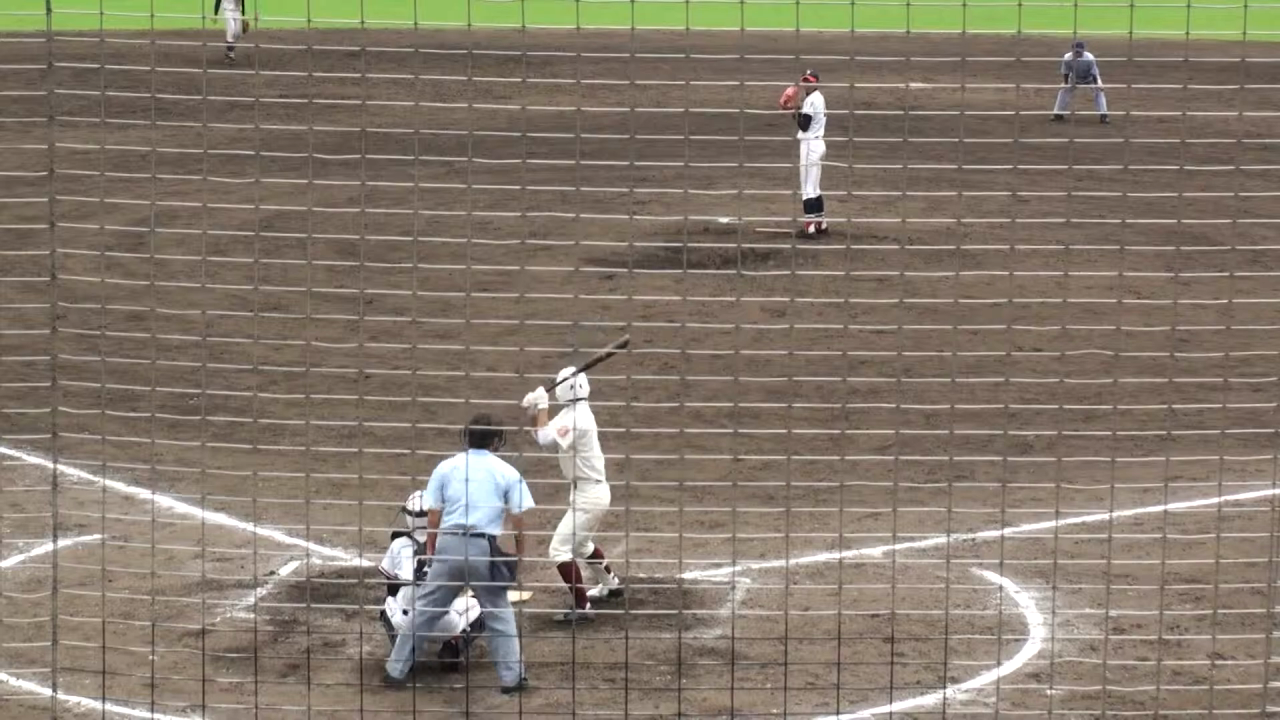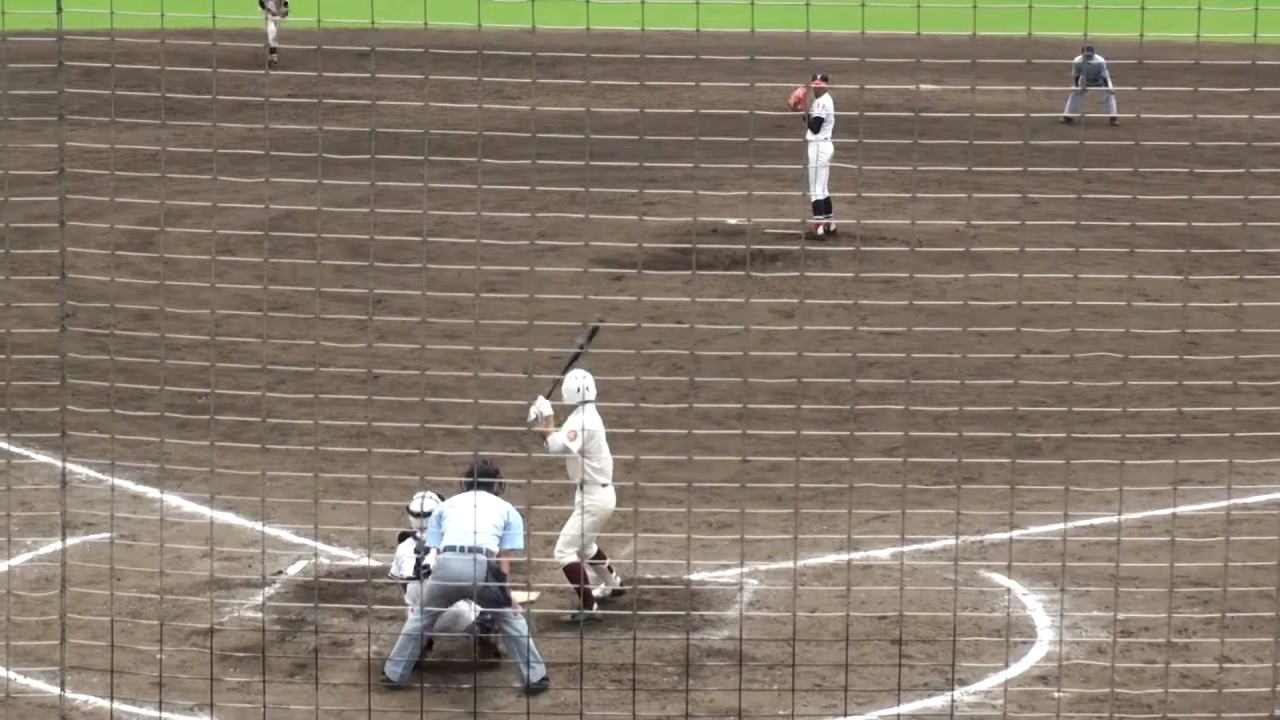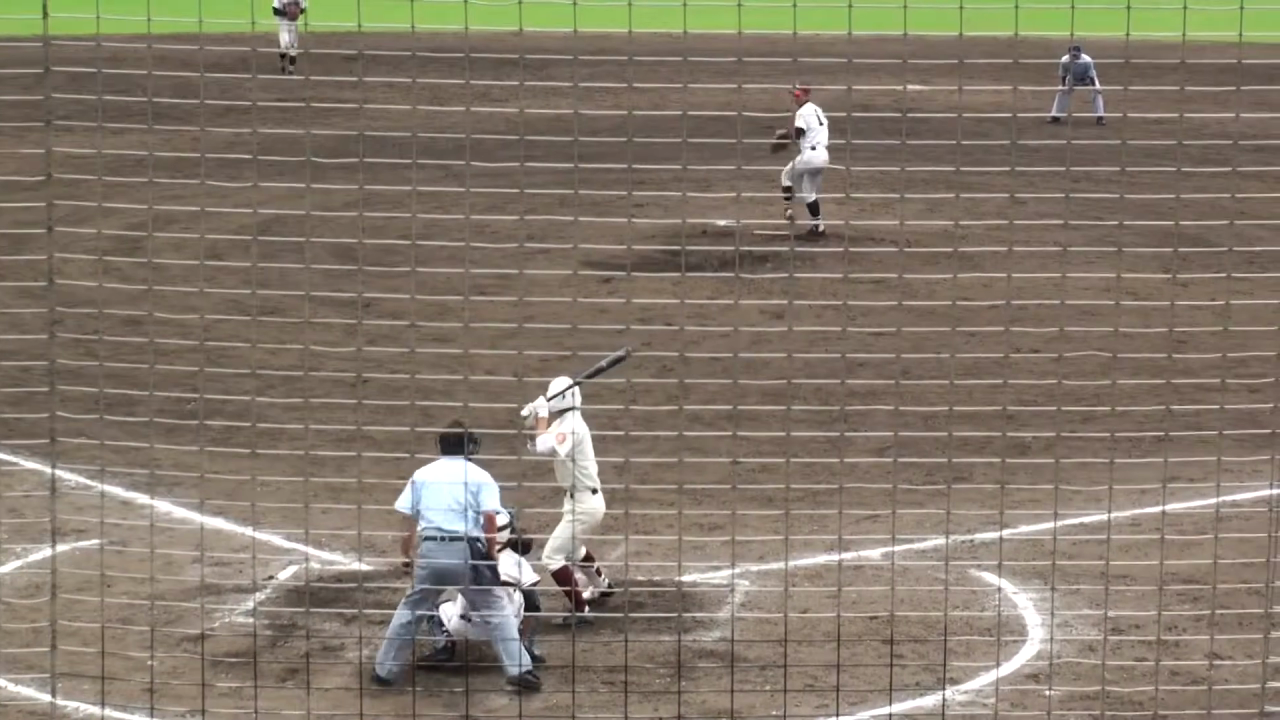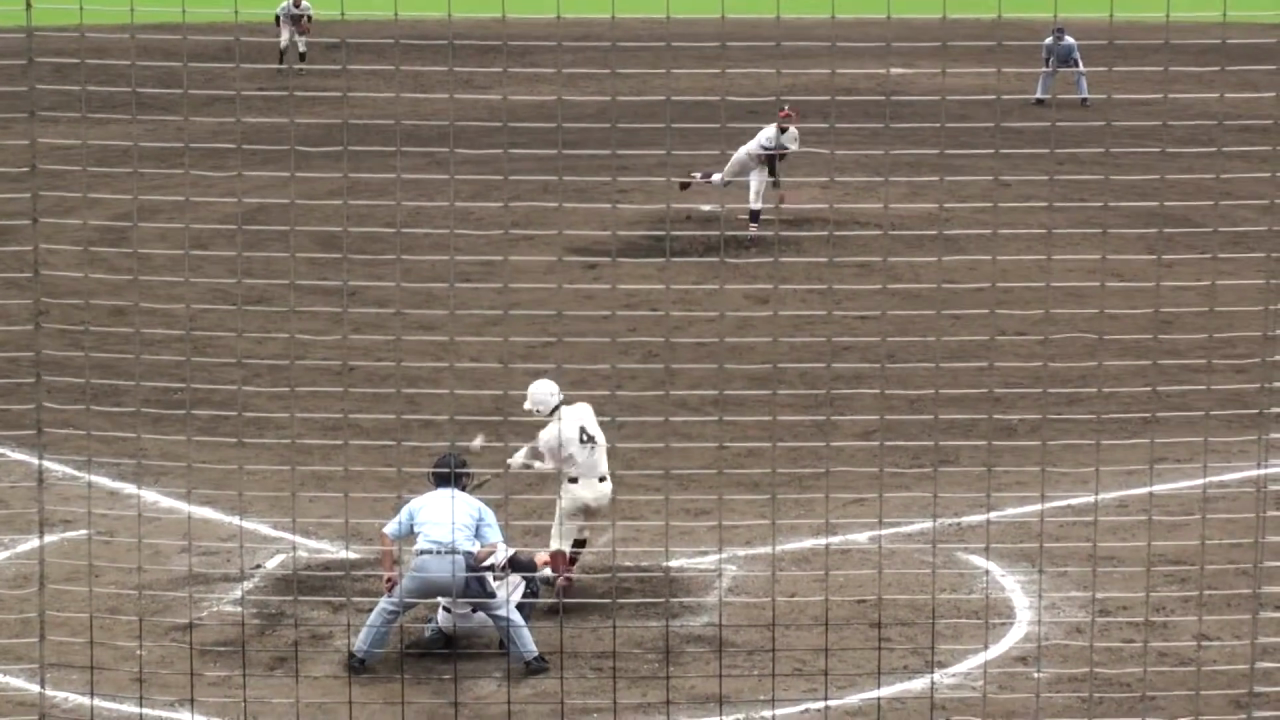
dt=1s
person 1, frame 1
left shoulder: (446, 467)
right shoulder: (507, 471)
left elbow: (433, 514)
right elbow: (517, 517)
left wrist: (431, 546)
right wrist: (519, 551)
left hip: (448, 545)
right hip: (483, 547)
left knee: (425, 608)
right knee: (499, 613)
left ankle: (396, 670)
right ankle: (512, 677)
person 1, frame 2
left shoulder: (446, 505)
right shoulder: (507, 509)
right elbow: (503, 558)
right wrist: (505, 591)
left hip: (447, 563)
right hip: (482, 565)
left knee: (420, 617)
right knee: (511, 619)
left ankle: (394, 674)
right ankle: (535, 678)
person 1, frame 3
left shoulder: (421, 474)
right shoulder: (480, 476)
left elbow: (408, 518)
right elbow: (489, 517)
left wrist: (406, 555)
right wrist: (491, 551)
left hip: (430, 551)
right hip: (466, 551)
left knee: (409, 611)
right knee: (494, 612)
left ankle: (384, 671)
right ankle: (519, 671)
person 1, frame 4
left shoulder: (417, 503)
right shoulder: (477, 505)
left elbow: (387, 535)
right elbow: (493, 547)
left wrist: (389, 571)
left hip: (424, 566)
right hip: (461, 567)
left knee: (390, 605)
right knee: (500, 607)
left ankle: (359, 658)
right ankle: (532, 659)
person 2, frame 1
left shoulder: (576, 416)
right shoulder: (574, 412)
left elbow: (545, 439)
right elbow: (542, 433)
left wrist: (542, 406)
right wrist: (535, 409)
left hip: (588, 494)
right hip: (591, 490)
left knee: (560, 549)
right knee: (581, 543)
left ankle: (582, 607)
right ankle: (611, 584)
person 2, frame 2
left shoulder: (584, 420)
right shoulder: (583, 415)
left elbow: (556, 446)
right elbow: (559, 442)
left wrist: (548, 415)
right wrist: (541, 422)
left hip: (593, 496)
right hip: (597, 493)
left knee: (565, 551)
right knee: (584, 545)
left ankle: (589, 608)
right ankle: (613, 585)
person 2, frame 3
left shoulder: (572, 426)
right shoulder: (563, 422)
left elbow: (544, 448)
right elbow: (537, 446)
left wrist: (541, 416)
right wrist: (535, 421)
left hip: (584, 503)
right hip: (580, 499)
left knee: (552, 557)
right knee: (572, 548)
left ankle: (581, 612)
right ankle: (601, 586)
person 2, frame 4
left shoulder: (548, 436)
right shoulder: (584, 409)
left elbow: (555, 466)
left wrist: (524, 461)
left hip: (575, 491)
right hip: (602, 488)
left knee: (560, 541)
right knee: (581, 530)
left ankle: (561, 579)
right ankle: (564, 574)
